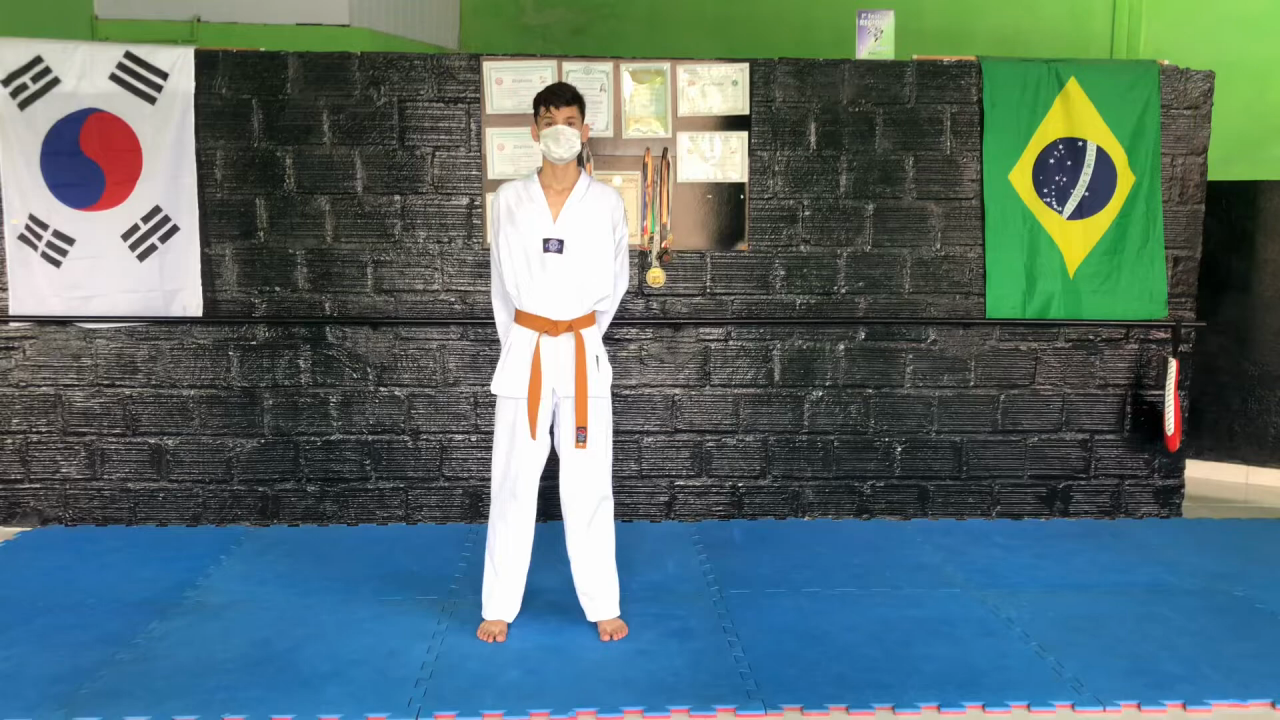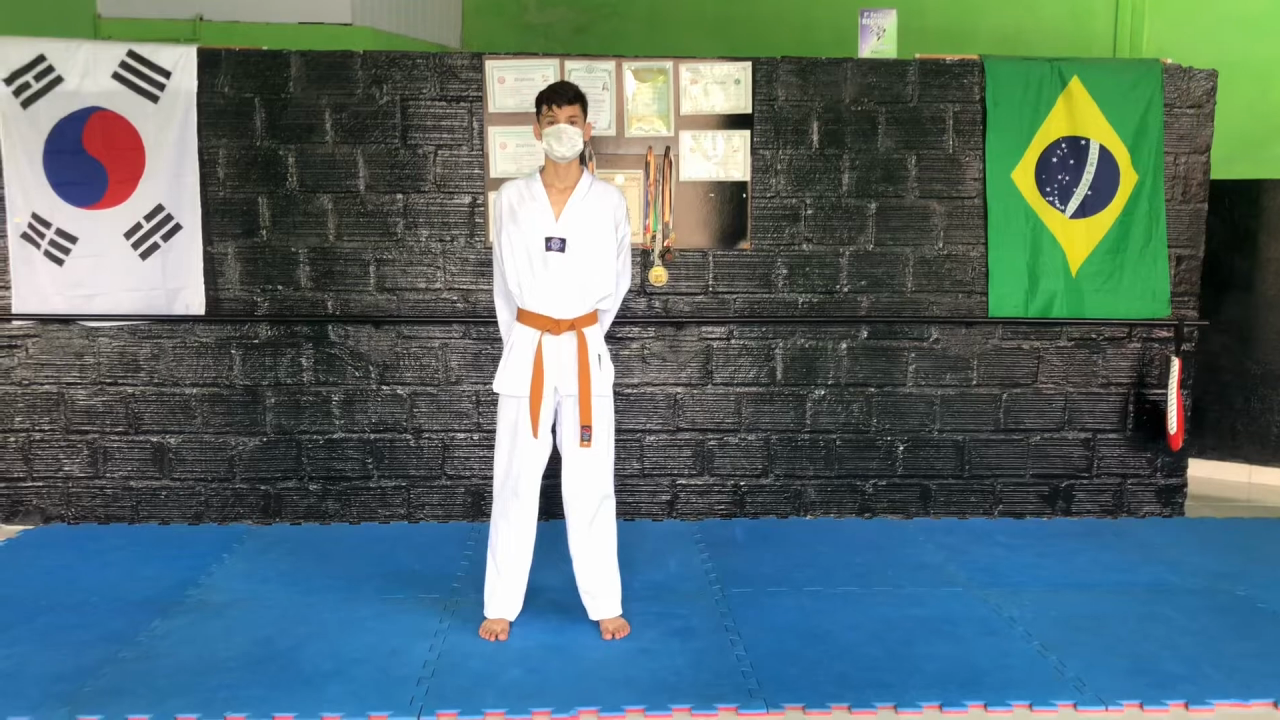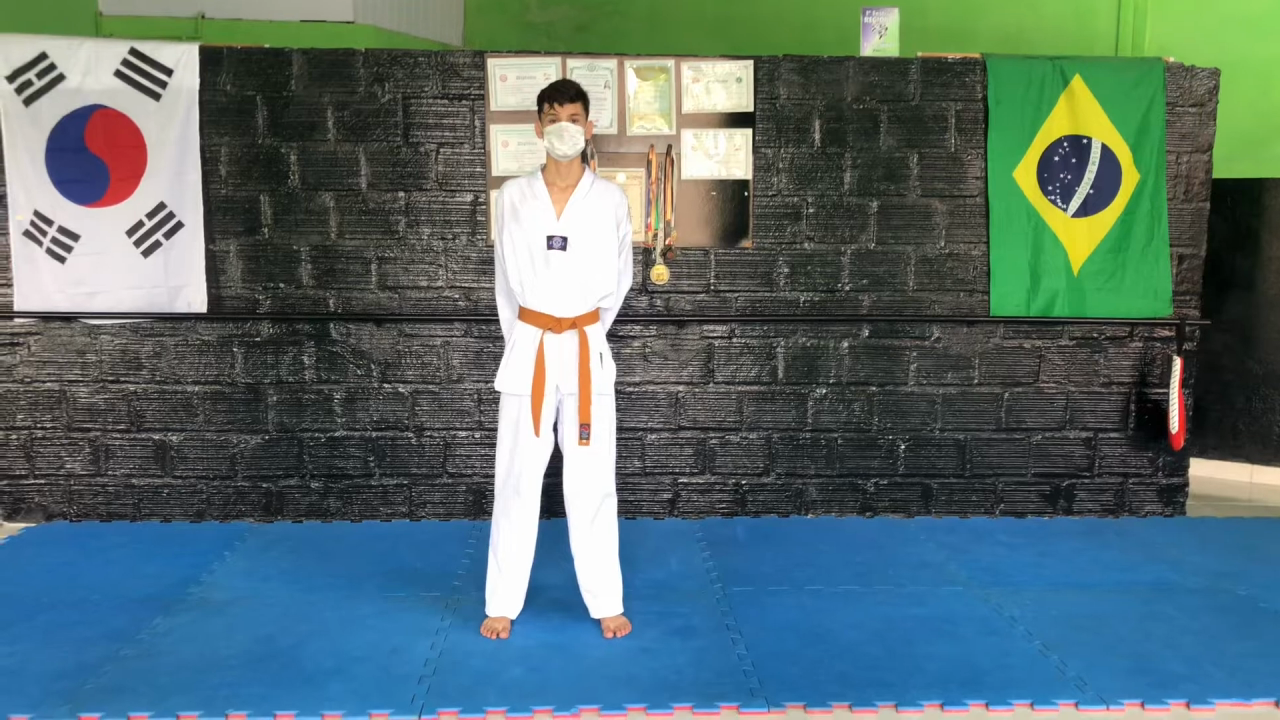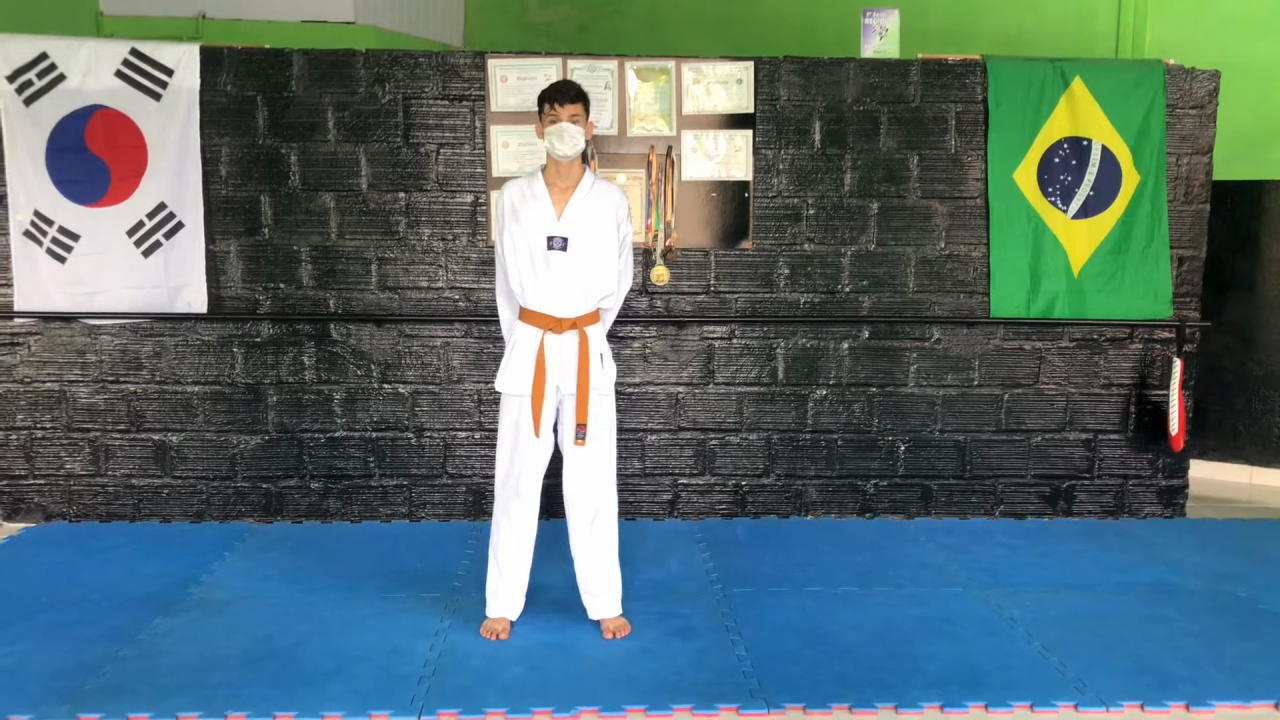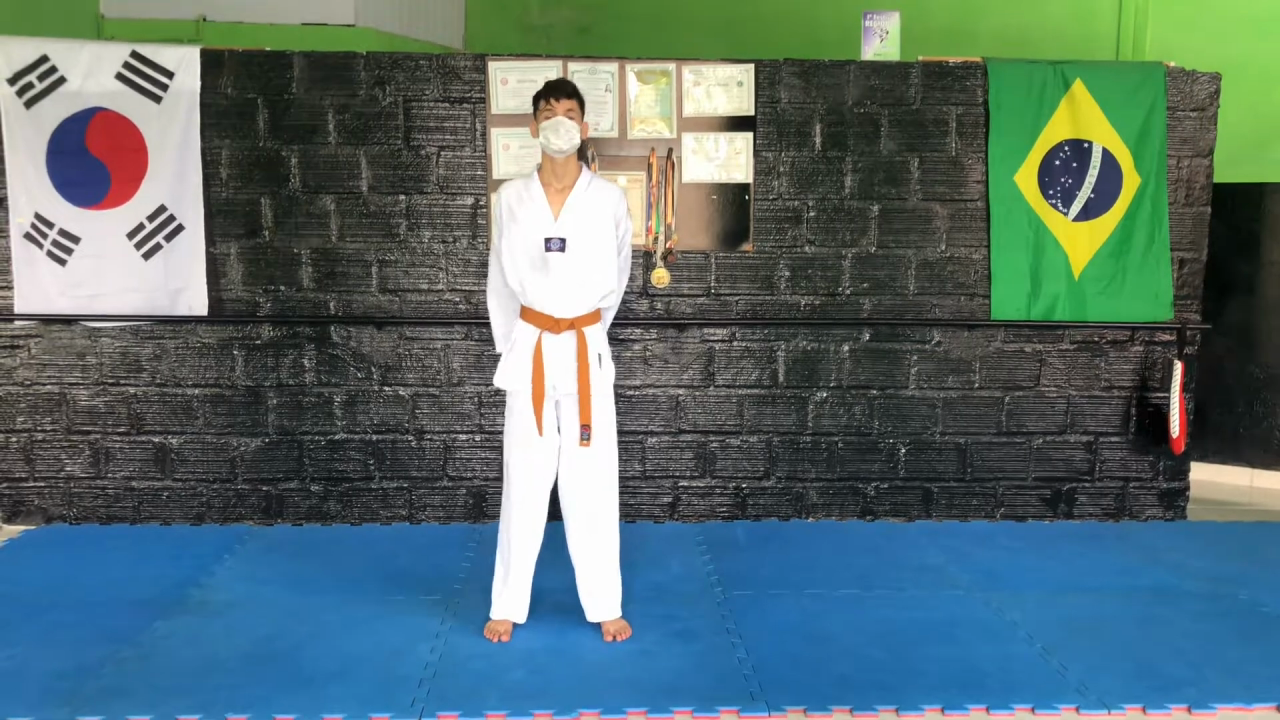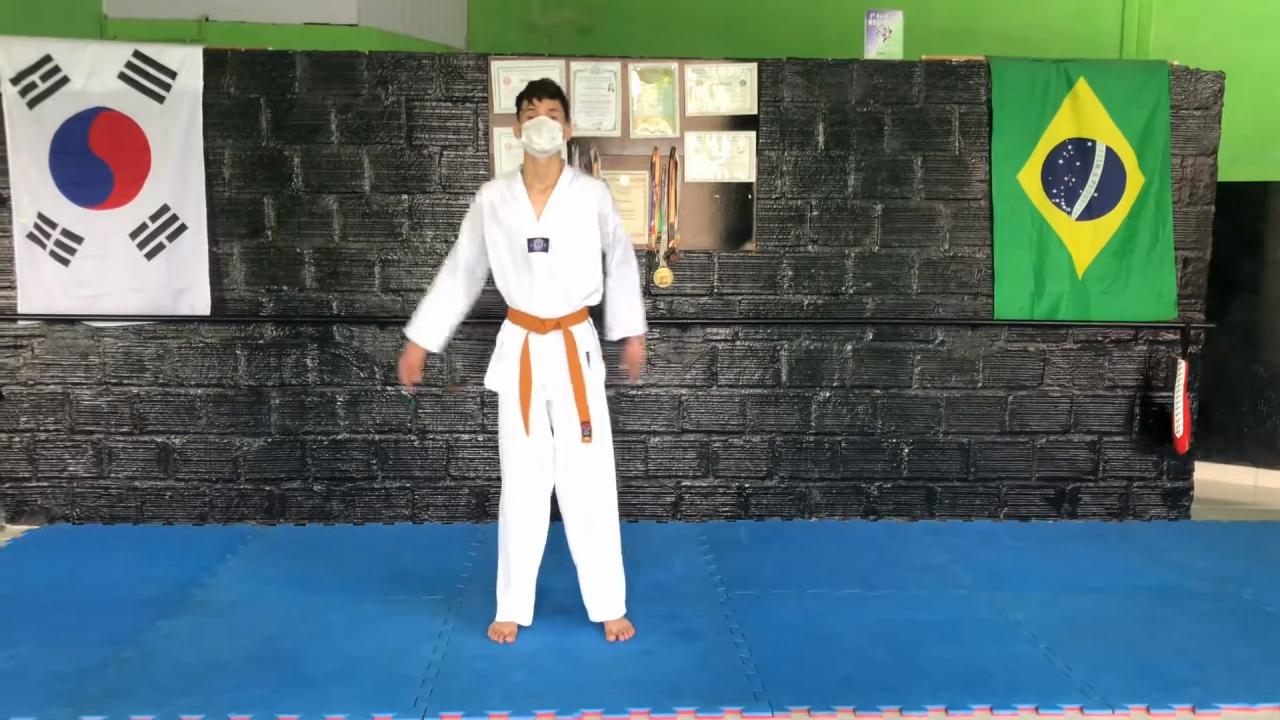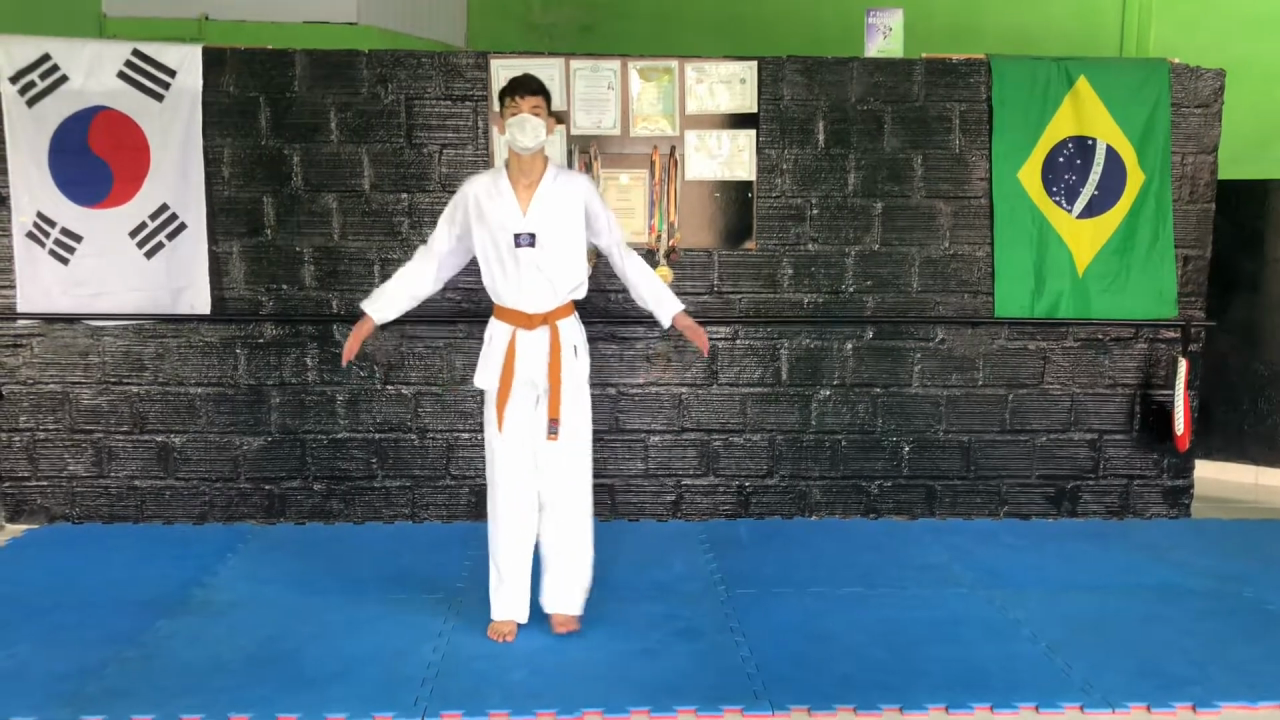
dt=0.2s
person 1, frame 1
left shoulder: (605, 201)
right shoulder: (509, 199)
left elbow: (616, 281)
right elbow: (501, 283)
left wrist: (580, 336)
right wrist: (522, 342)
left hip: (582, 352)
right hip: (525, 352)
left knee: (588, 483)
right knee: (513, 482)
left ankle: (602, 605)
right ankle: (499, 606)
person 1, frame 2
left shoulder: (608, 200)
right shoulder: (512, 198)
left elbow: (618, 281)
right elbow: (504, 282)
left wrist: (584, 335)
right wrist: (524, 341)
left hip: (586, 350)
right hip: (528, 349)
left knee: (591, 482)
right knee: (516, 481)
left ankle: (605, 604)
right ankle: (502, 604)
person 1, frame 3
left shoulder: (610, 199)
right shoulder: (513, 197)
left elbow: (619, 279)
right elbow: (505, 281)
left wrist: (583, 333)
right wrist: (525, 340)
left hip: (586, 349)
right hip: (529, 348)
left knee: (591, 481)
right knee: (516, 480)
left ankle: (605, 602)
right ankle: (502, 603)
person 1, frame 4
left shoulder: (610, 200)
right shoulder: (514, 197)
left elbow: (620, 281)
right elbow: (507, 282)
left wrist: (581, 334)
right wrist: (531, 339)
left hip: (586, 349)
right hip: (529, 349)
left knee: (592, 482)
right knee: (517, 481)
left ankle: (605, 602)
right ankle: (503, 603)
person 1, frame 5
left shoulder: (607, 196)
right shoulder: (510, 198)
left elbow: (615, 275)
right elbow: (501, 280)
left wrist: (584, 332)
right wrist: (510, 346)
left hip: (584, 349)
right hip: (529, 349)
left knee: (591, 483)
right knee: (524, 481)
left ankle: (604, 606)
right ankle: (507, 606)
person 1, frame 6
left shoulder: (592, 194)
right shoulder: (493, 197)
left elbow: (620, 261)
right elbow: (460, 271)
left wrist: (631, 331)
right wrist: (420, 338)
left hip: (574, 345)
right hip: (520, 347)
left knee: (590, 481)
right knee: (522, 483)
left ankle: (608, 606)
right ankle: (512, 606)
person 1, frame 7
left shoulder: (577, 189)
right shoulder: (475, 193)
left elbow: (620, 253)
right elbow: (434, 259)
left wrist: (673, 312)
right wrist: (373, 315)
left hip: (561, 340)
right hip: (506, 343)
left knee: (566, 477)
right knee: (509, 479)
left ankle: (563, 598)
right ankle: (506, 604)
